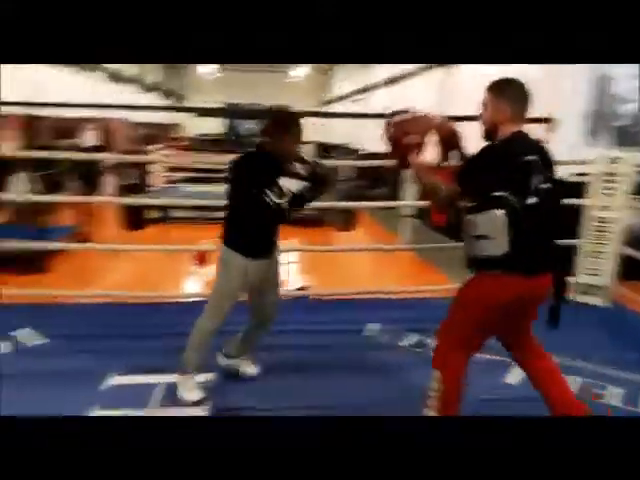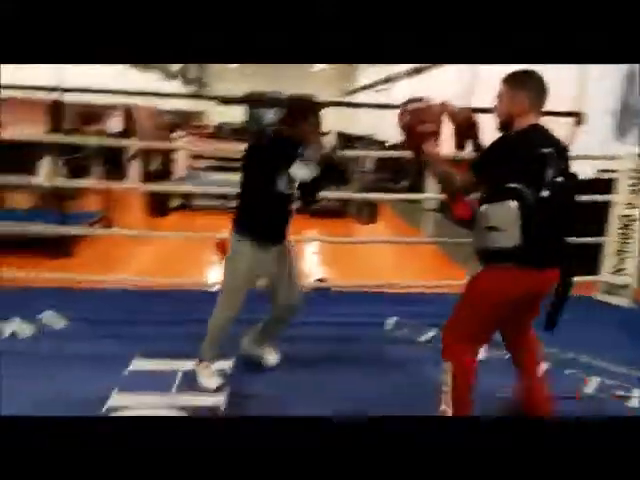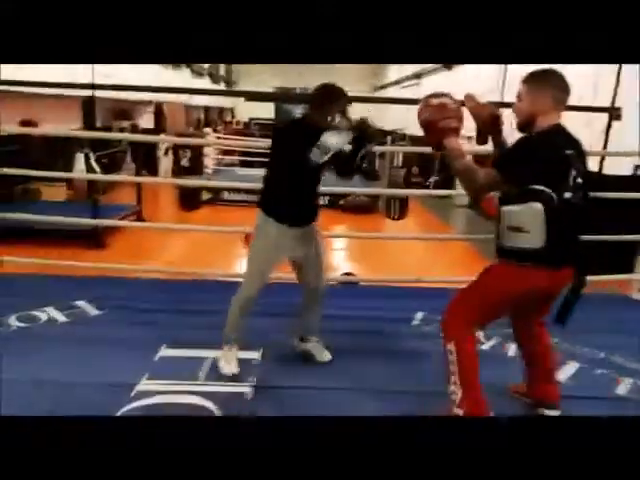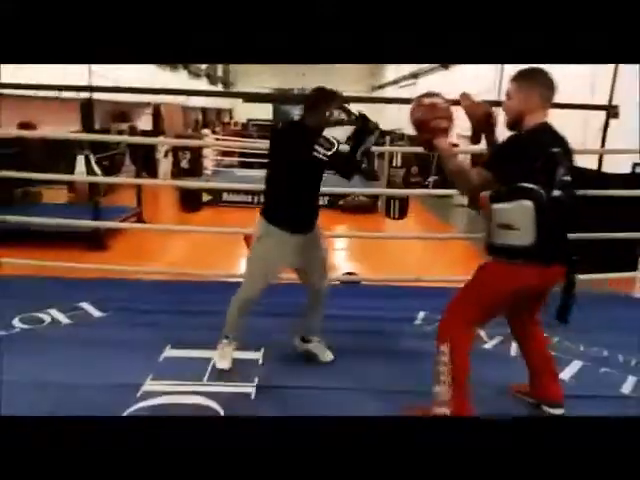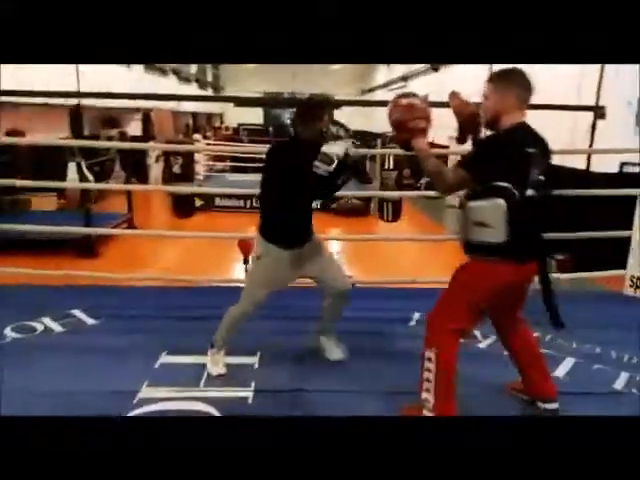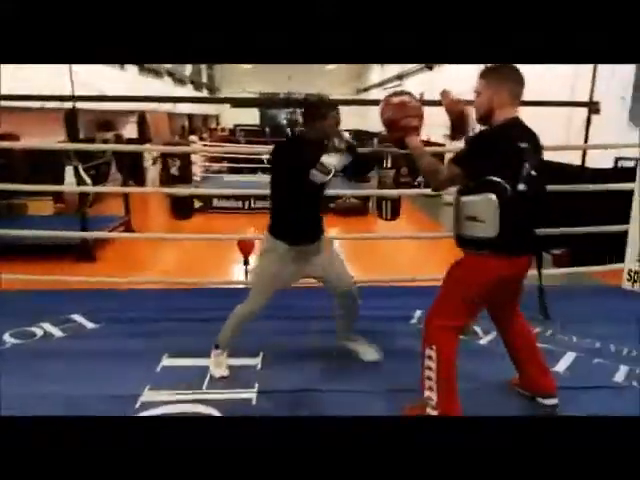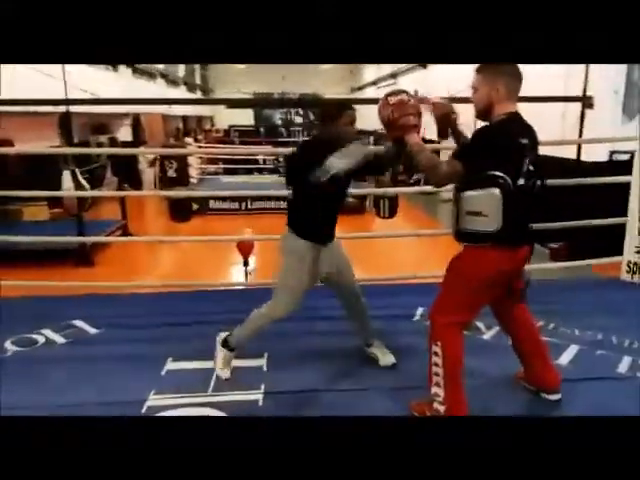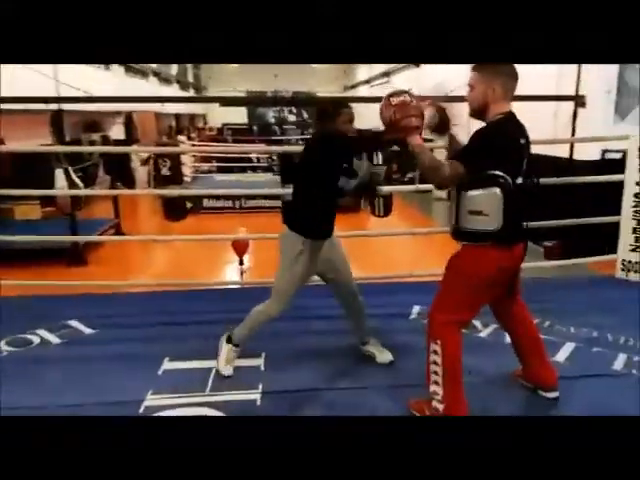
dt=0.1s
person 1, frame 1
left shoulder: (496, 154)
right shoulder: (538, 154)
left elbow: (442, 197)
left wrist: (415, 161)
left hip: (499, 277)
right hip: (539, 274)
left knee: (451, 350)
right knee: (521, 343)
left ankle: (441, 412)
right ankle: (572, 412)
person 1, frame 2
left shoulder: (511, 147)
right shoulder: (555, 148)
left elbow: (457, 188)
left wrist: (429, 148)
left hip: (509, 270)
right hip: (547, 268)
left knee: (458, 341)
right knee: (516, 332)
left ankle: (456, 411)
right ankle: (535, 404)
person 1, frame 3
left shoulder: (534, 145)
right shoulder: (571, 147)
left elbow: (478, 184)
left wrist: (451, 144)
right wrist: (494, 133)
left hip: (524, 266)
right hip: (559, 265)
left knee: (457, 320)
right knee: (528, 323)
left ankle: (470, 410)
right ankle: (544, 394)
person 1, frame 4
left shoulder: (523, 144)
right shoulder: (558, 146)
left elbow: (470, 183)
left wrist: (442, 143)
right wrist: (488, 132)
left hip: (516, 264)
right hip: (550, 263)
left knee: (455, 325)
right knee: (524, 322)
left ankle: (450, 409)
right ankle: (548, 395)
person 1, frame 5
left shoulder: (499, 145)
right shoulder: (536, 145)
left elbow: (446, 182)
left wrist: (419, 143)
left hip: (493, 262)
right hip: (524, 259)
left knee: (442, 328)
right knee: (509, 320)
left ankle: (438, 411)
right ankle: (542, 390)
person 1, frame 6
left shoulder: (492, 140)
right shoulder: (527, 139)
left elbow: (440, 179)
left wrist: (412, 140)
right wrist: (463, 127)
left hip: (487, 257)
right hip: (517, 253)
left knee: (440, 326)
right knee: (508, 316)
left ankle: (442, 410)
right ankle: (541, 385)
person 1, frame 7
left shoulder: (492, 135)
right shoulder: (523, 133)
left elbow: (441, 175)
left wrist: (411, 137)
right wrist: (453, 129)
left hip: (487, 250)
right hip: (515, 245)
left knee: (445, 322)
right knee: (512, 310)
left ankle: (448, 408)
right ankle: (545, 380)
person 1, frame 8
left shoulder: (491, 135)
right shoulder: (514, 131)
left elbow: (444, 177)
right elbow: (472, 165)
left wrist: (413, 138)
right wrist: (444, 131)
left hip: (485, 249)
right hip: (511, 243)
left knee: (444, 320)
right knee: (510, 308)
left ankle: (447, 407)
right ankle: (543, 378)
person 2, frame 1
left shoulder: (280, 165)
right shoulder: (246, 165)
left elbow: (295, 204)
right elbow: (258, 208)
left wrist: (315, 183)
right wrist: (294, 181)
left hip: (266, 254)
right hip: (238, 254)
left knee: (266, 312)
right knee: (213, 319)
left ankle: (232, 354)
right ankle: (187, 373)
person 2, frame 2
left shoulder: (295, 152)
right shoulder: (261, 149)
left elbow: (305, 195)
right elbow: (268, 193)
left wrist: (323, 170)
right wrist: (305, 167)
left hip: (277, 242)
right hip: (249, 242)
left knee: (290, 304)
right knee: (228, 308)
left ankle: (257, 342)
right ankle: (205, 361)
person 2, frame 3
left shoulder: (322, 134)
right shoulder: (287, 132)
left elbow: (346, 167)
right elbow: (308, 161)
left wrist: (356, 138)
right wrist: (339, 136)
left hip: (305, 224)
right hip: (274, 223)
left knee: (315, 287)
right knee: (250, 290)
left ankle: (306, 338)
right ankle: (229, 345)
person 2, frame 4
left shoulder: (321, 137)
right shoulder: (285, 135)
left elbow: (349, 169)
right elbow: (312, 158)
right wrist: (337, 137)
left hip: (307, 229)
right hip: (275, 228)
left knee: (318, 289)
right knee: (250, 291)
left ankle: (308, 339)
right ankle: (228, 340)
person 2, frame 5
left shoulder: (311, 150)
right shoulder: (281, 152)
left elbow: (328, 189)
right elbow: (317, 188)
left hip: (305, 241)
right hip: (275, 245)
left knee: (341, 287)
right knee: (247, 305)
left ankle: (325, 335)
right ankle: (217, 347)
person 2, frame 6
left shoulder: (323, 149)
right shoulder: (285, 150)
left elbow: (359, 167)
right elbow: (302, 185)
right wrist: (329, 163)
left hip: (315, 241)
right hip: (283, 244)
left knee: (347, 290)
right knee: (255, 304)
left ankle: (350, 338)
right ankle: (221, 348)
person 2, frame 7
left shoulder: (341, 149)
right shoulder: (310, 150)
left elbow: (377, 166)
right wrist: (346, 159)
left hip: (326, 241)
right hip: (302, 242)
left knee: (352, 295)
right knee: (281, 307)
left ankle: (370, 342)
right ankle: (229, 343)
person 2, frame 8
left shoulder: (335, 147)
right shoulder: (322, 146)
left elbow: (342, 184)
left wrist: (360, 182)
left hip: (324, 238)
right hip: (300, 240)
left knee: (350, 292)
right knee: (277, 305)
left ankle: (365, 340)
right ankle: (233, 341)
